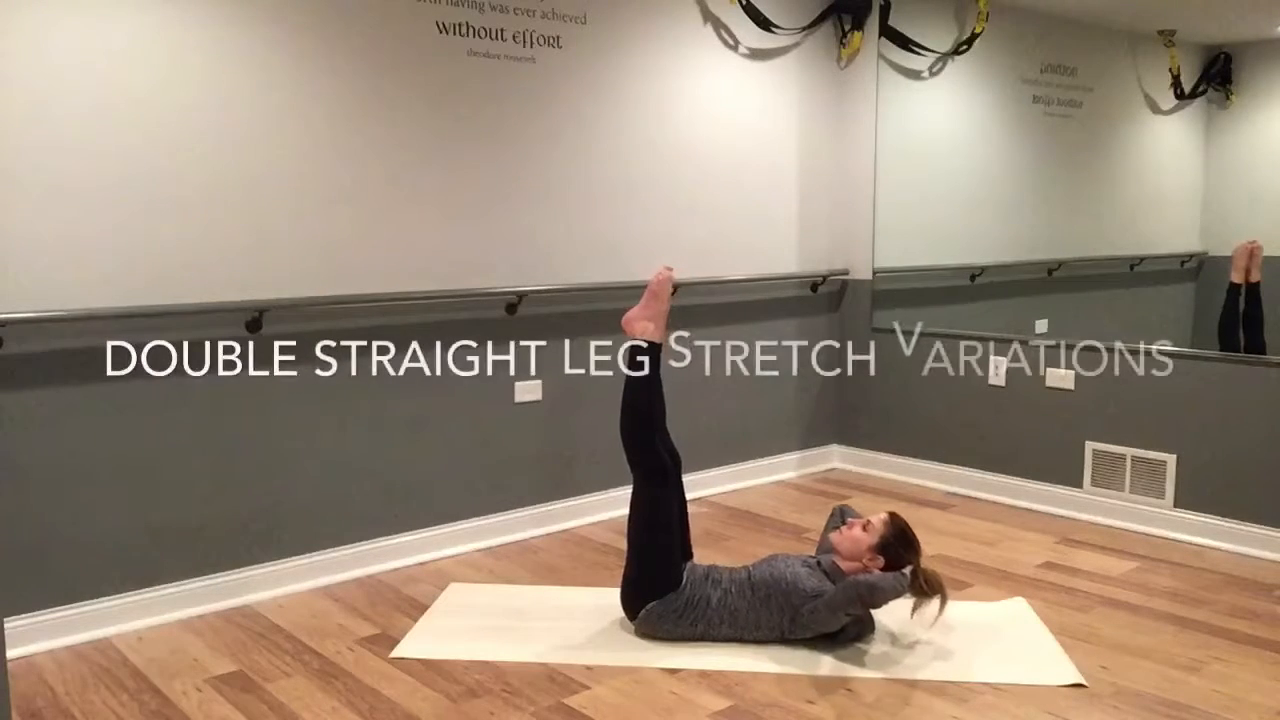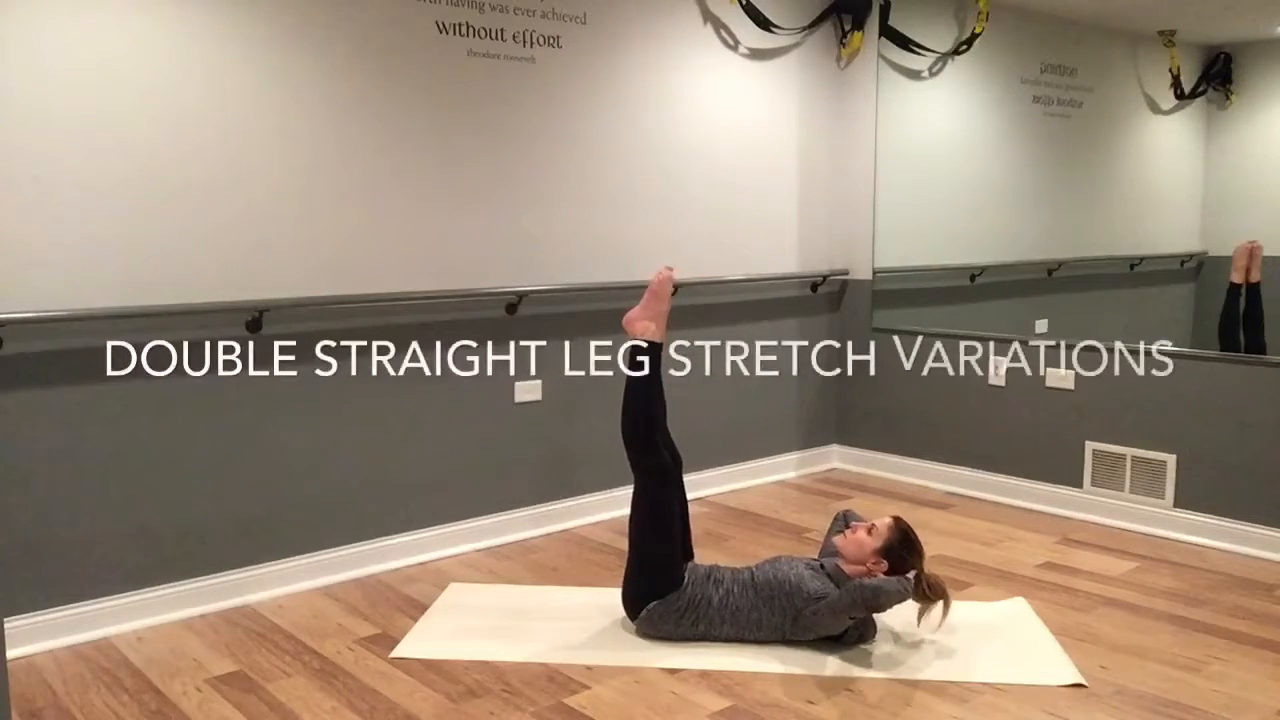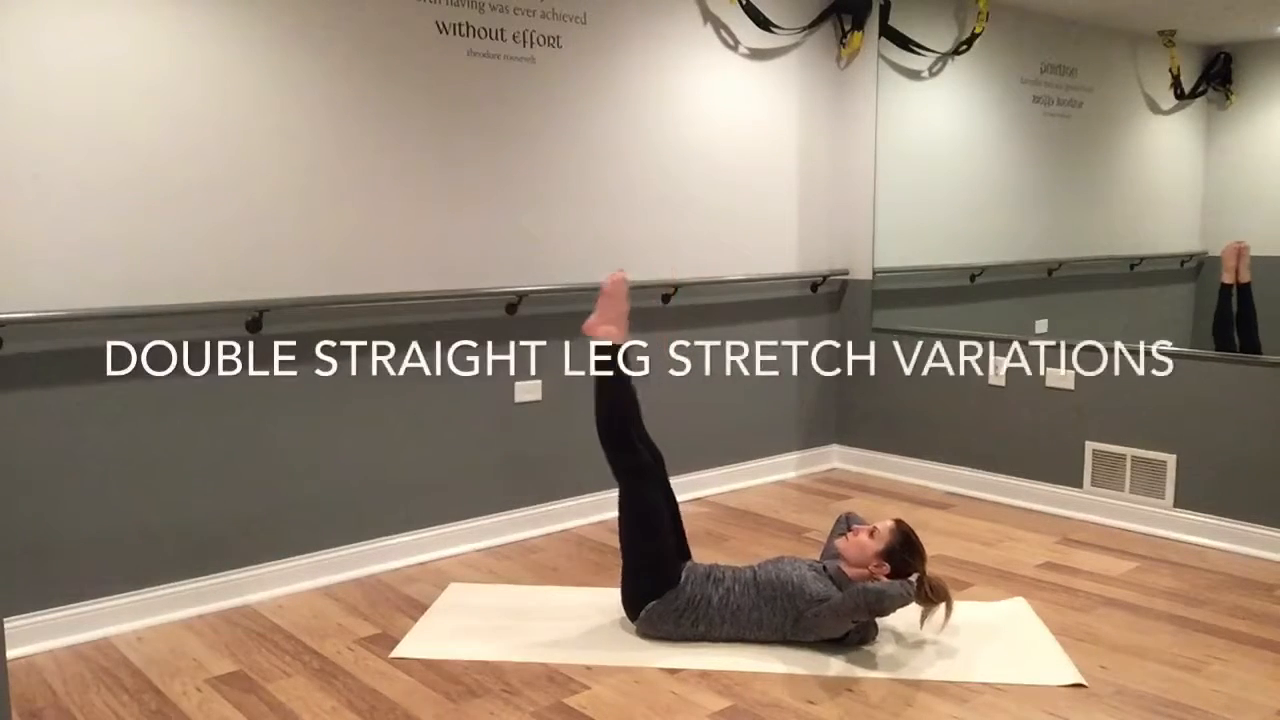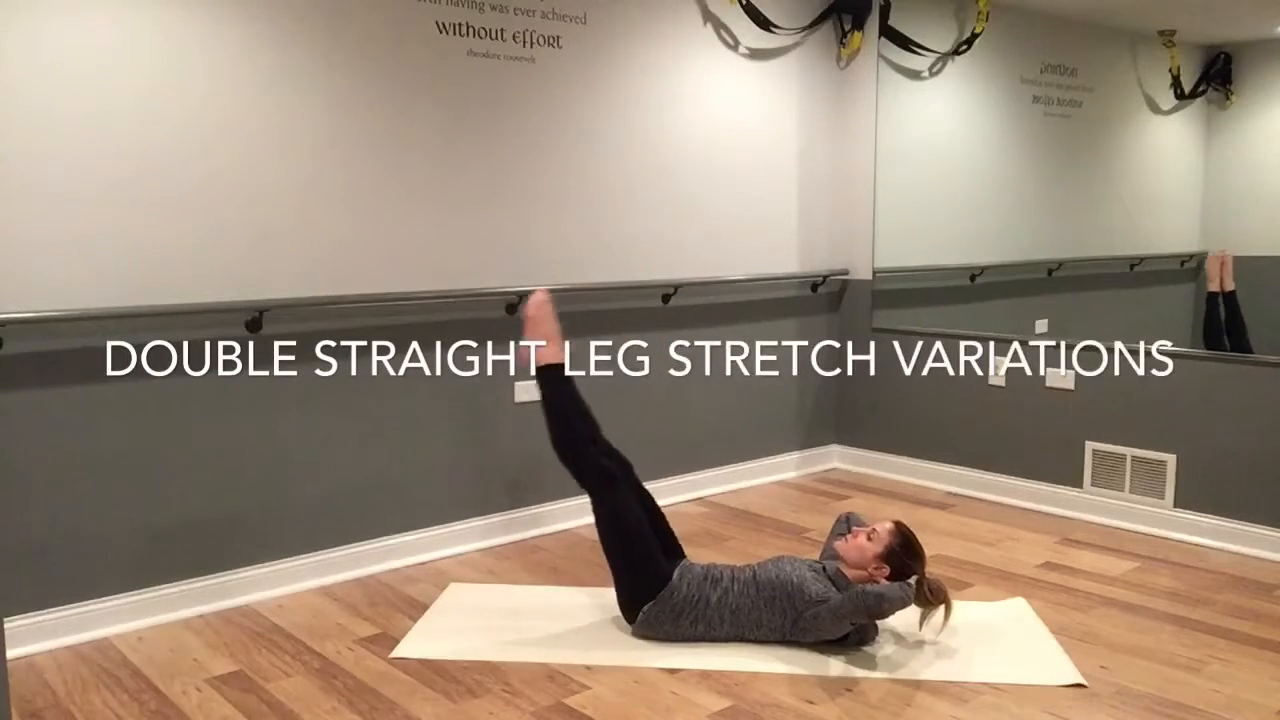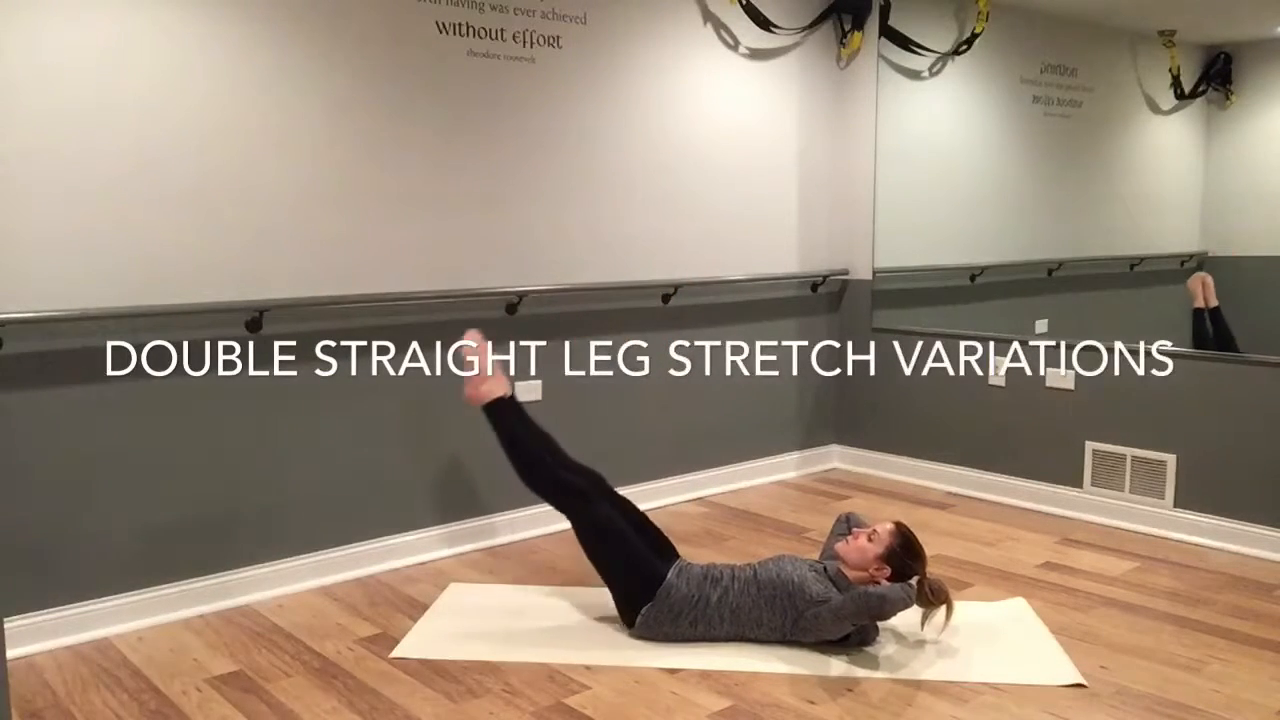
dt=0.3s
person 1, frame 1
left shoulder: (830, 605)
right shoulder: (828, 569)
left elbow: (868, 587)
right elbow: (841, 510)
left wrist: (903, 577)
left hip: (660, 604)
right hip: (684, 588)
left knee: (655, 470)
left ankle: (646, 338)
person 1, frame 2
left shoulder: (833, 607)
right shoulder: (832, 572)
left elbow: (872, 591)
right elbow: (843, 516)
left wrist: (907, 583)
left hip: (660, 604)
right hip: (685, 590)
left knee: (656, 469)
left ankle: (647, 340)
person 1, frame 3
left shoulder: (834, 611)
right shoulder: (833, 574)
left elbow: (876, 595)
right elbow: (847, 518)
left wrist: (909, 585)
left hip: (662, 604)
right hip: (683, 586)
left knee: (637, 470)
right knee: (647, 464)
left ankle: (611, 341)
person 1, frame 4
left shoulder: (832, 609)
right shoulder: (832, 573)
left elbow: (877, 599)
right elbow: (847, 518)
left wrist: (909, 588)
right wrist: (896, 556)
left hip: (660, 605)
right hip: (683, 584)
left knee: (605, 479)
right knee: (617, 472)
left ankle: (549, 364)
right ankle: (550, 365)
person 1, frame 5
left shoulder: (833, 609)
right shoulder: (831, 576)
left elbow: (881, 599)
right elbow: (846, 517)
left wrist: (911, 587)
right wrist: (901, 565)
left hip: (660, 606)
right hip: (681, 583)
left knee: (577, 496)
right knee: (592, 488)
left ankle: (495, 396)
right ankle: (496, 394)
